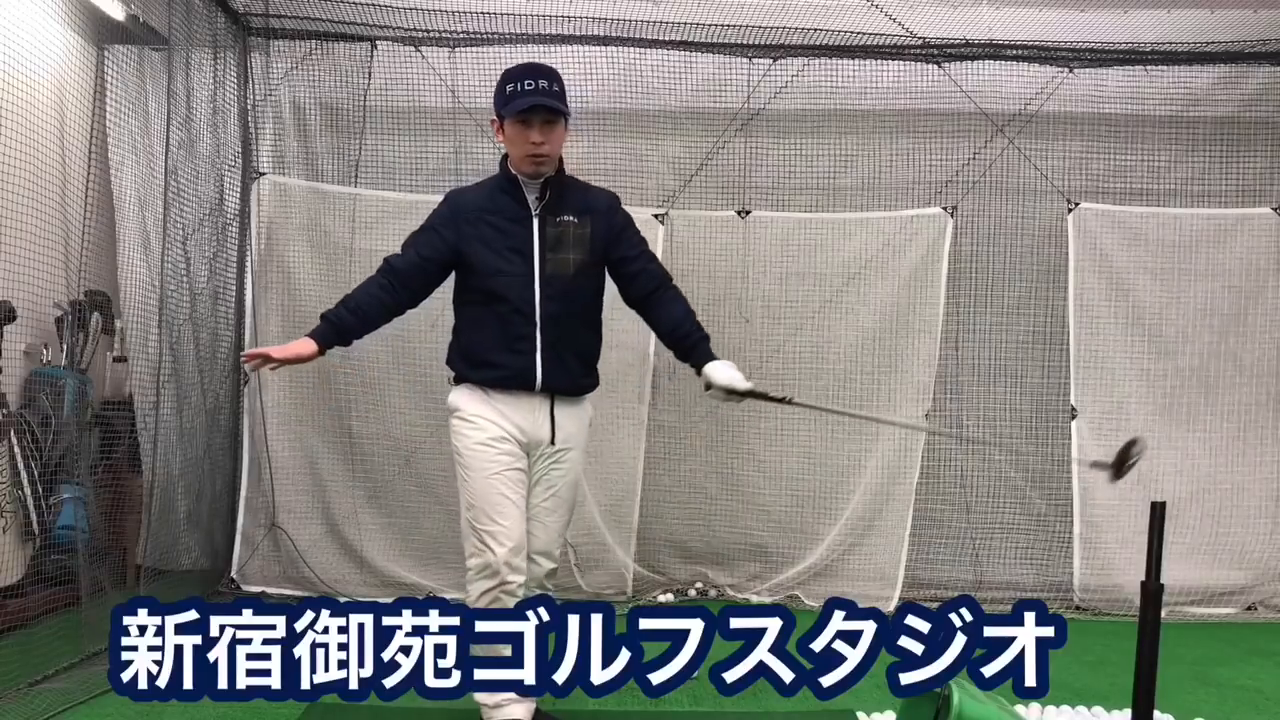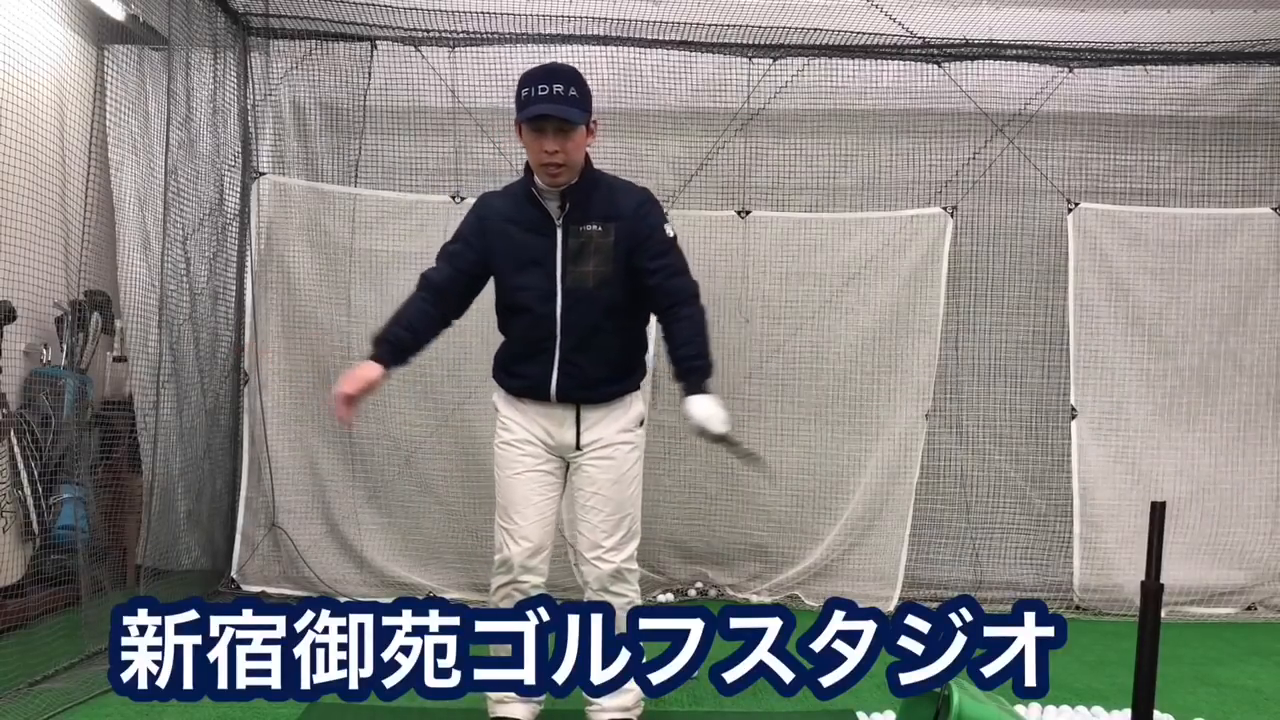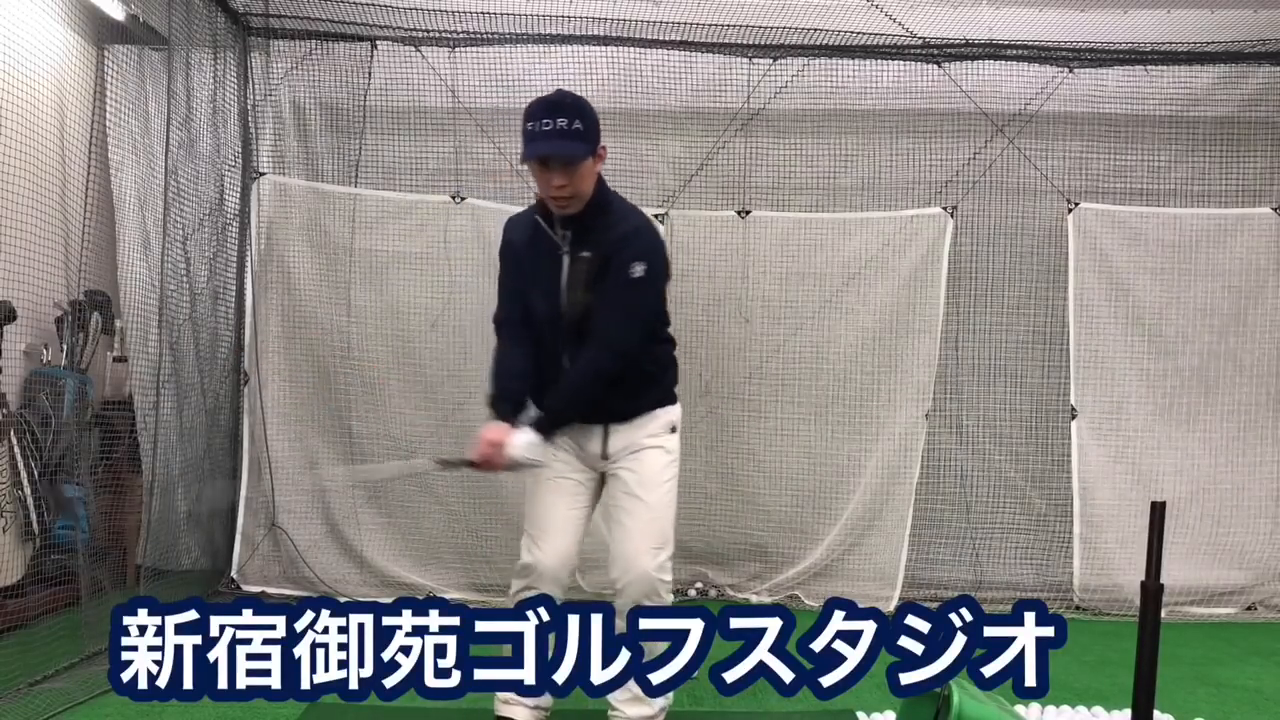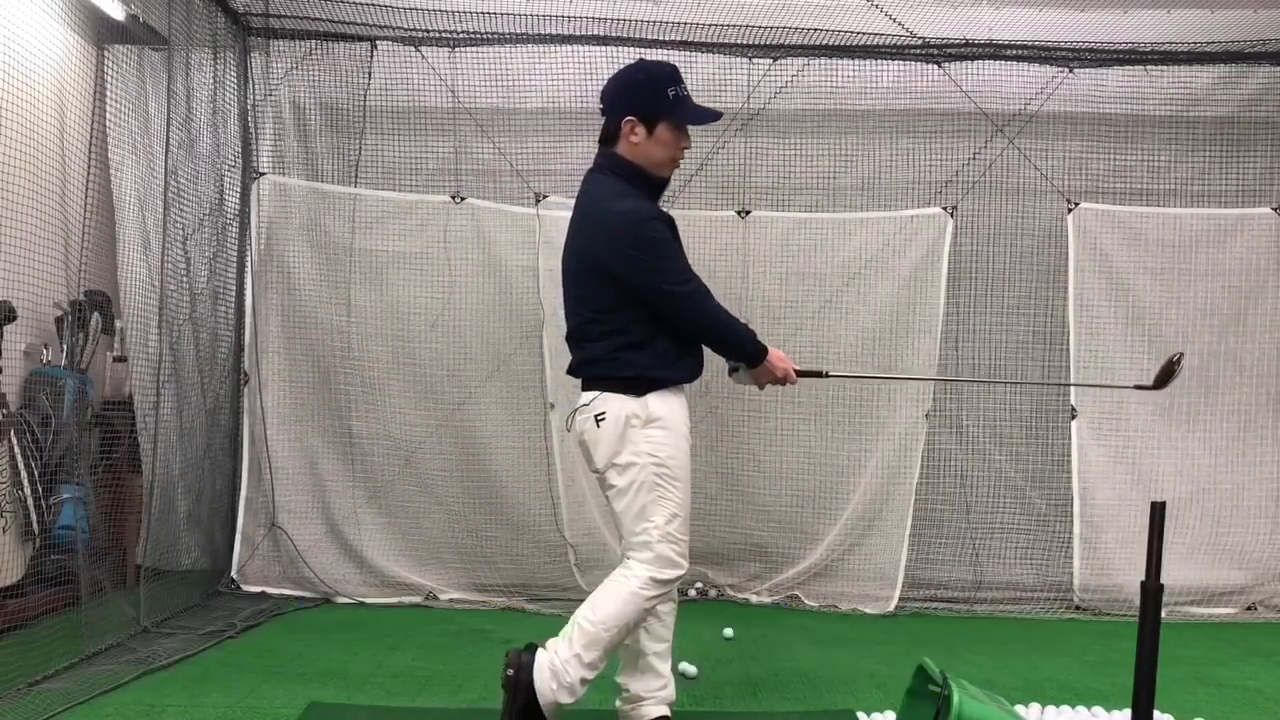
dt=1s
person 1, frame 1
left shoulder: (599, 212)
right shoulder: (466, 210)
left elbow: (651, 289)
right elbow: (399, 281)
left wrist: (704, 358)
right wrist: (320, 338)
left hip: (566, 413)
right hip: (485, 408)
left knee: (539, 565)
right knee: (497, 564)
person 1, frame 2
left shoulder: (631, 209)
right shoulder: (495, 214)
left elbow: (677, 300)
right elbow: (440, 293)
left wrist: (697, 388)
right wrist: (380, 358)
left hip: (610, 416)
right hip: (524, 414)
left knee: (609, 567)
right knee: (518, 564)
person 1, frame 3
left shoulder: (634, 238)
right shoulder: (521, 236)
left elbow: (609, 353)
right elbow: (516, 335)
left wrist: (533, 431)
right wrist: (503, 415)
left hip: (642, 426)
right hip: (566, 429)
left knee: (642, 574)
right knee: (542, 567)
person 1, frame 4
left shoulder: (617, 197)
right shoulder: (626, 217)
left elbow: (685, 293)
right elbow: (686, 306)
left wrist: (746, 351)
right wrist: (756, 353)
left hip: (639, 403)
right hip: (637, 408)
left knee: (657, 558)
right knee: (658, 561)
